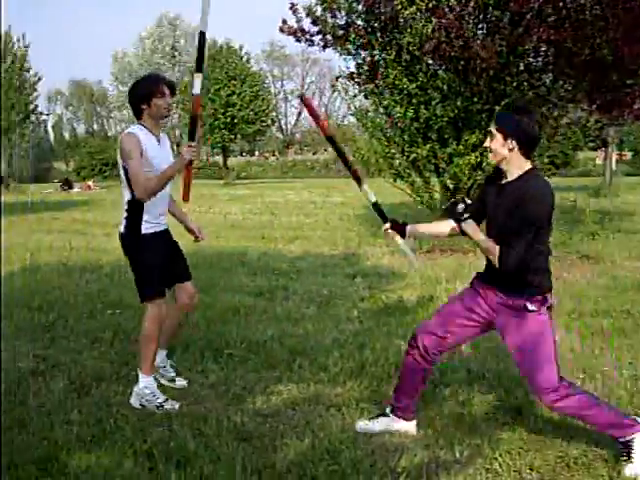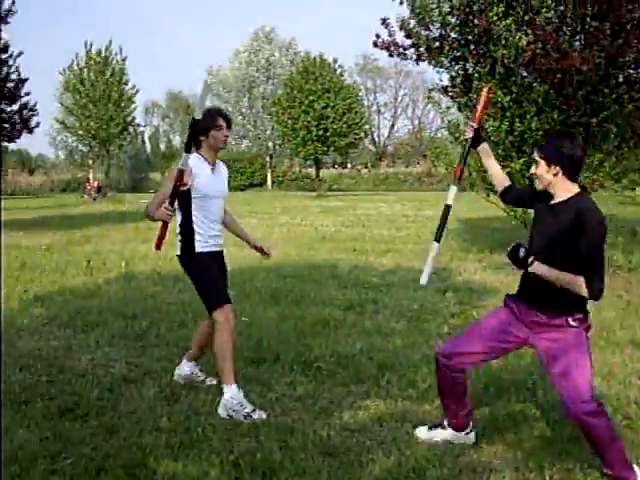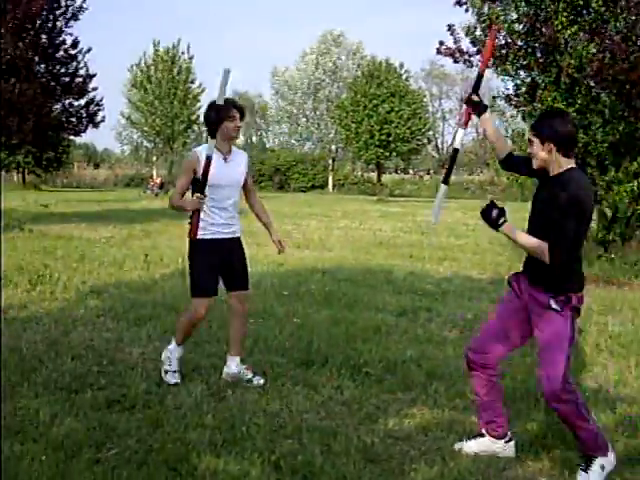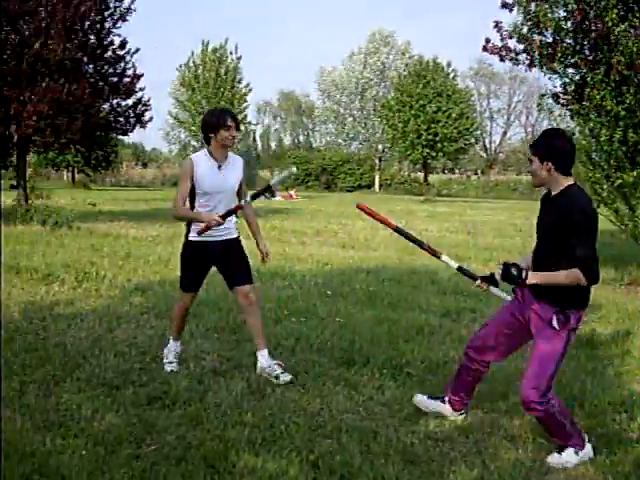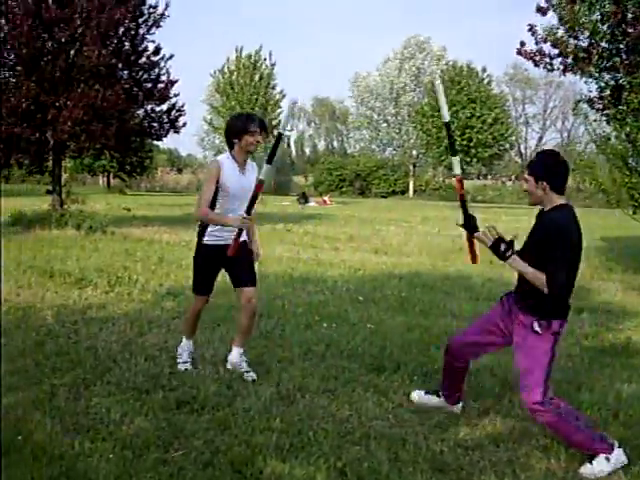
dt=0.3s
person 1, frame 1
left shoulder: (535, 193)
right shoulder: (497, 180)
left elbow: (504, 257)
right elbow: (460, 222)
left wrist: (469, 226)
right wrist: (410, 229)
left hip: (525, 303)
right hip: (486, 290)
left knee: (549, 391)
right knee: (422, 343)
right ankle: (401, 415)
person 1, frame 2
left shoulder: (586, 216)
right shoulder: (544, 197)
left elbow: (592, 287)
right elbow: (507, 192)
left wrist: (534, 266)
right wrist: (482, 147)
left hip: (562, 324)
right hip: (519, 310)
left knee: (581, 405)
right knee: (448, 356)
right ankle: (458, 428)
person 1, frame 3
left shoulder: (573, 191)
right shoulder: (550, 175)
left elbow: (556, 257)
right elbow: (508, 158)
left wrist: (505, 227)
right wrist: (483, 115)
left hip: (557, 300)
right hip: (525, 288)
left knee: (554, 387)
right knee: (479, 357)
right ankle: (497, 435)
person 1, frame 4
left shoulder: (575, 207)
right shoulder: (552, 199)
left elbow: (588, 273)
left wrist: (525, 276)
right wrist: (513, 273)
left hip: (558, 312)
right hip: (530, 299)
left knee: (533, 393)
right knee: (479, 348)
left ankle: (577, 444)
right ankle: (455, 403)
person 1, frame 5
left shoulder: (560, 224)
right shoulder: (549, 215)
left elbow: (552, 285)
left wrist: (508, 258)
right wrist: (479, 233)
left hip: (540, 322)
right hip: (514, 307)
left knee: (535, 399)
right knee: (458, 345)
left ankle: (606, 451)
right ankle: (450, 398)
person 2, frame 1
left shoulder: (164, 140)
right shoulder: (131, 138)
right elbow: (143, 192)
left wrist: (187, 222)
right wrist: (176, 166)
left hip: (160, 231)
right hip: (139, 234)
left knee: (187, 296)
right knee: (156, 308)
left ankle: (158, 361)
right ankle: (144, 388)
person 2, frame 2
left shoulder: (222, 169)
right shoulder: (185, 167)
right elbow: (151, 207)
left wrist: (252, 241)
right wrist: (159, 213)
left hip: (214, 251)
right hip: (195, 253)
left knee: (218, 316)
right knee: (225, 318)
left ankle: (187, 367)
right ankle: (232, 397)
person 2, frame 3
left shoulder: (243, 158)
right shoulder: (197, 157)
left elbow: (252, 198)
right elbow: (173, 199)
left wrist: (272, 231)
right wrist: (187, 204)
left hip: (232, 240)
right hip: (204, 241)
left knee: (241, 304)
right knee: (200, 309)
left ankle: (235, 366)
right ankle: (173, 352)
person 2, frame 4
left shoulder: (239, 164)
right shoulder: (192, 163)
left elbow: (248, 206)
right elbow: (177, 209)
left wrist: (260, 239)
right wrist: (200, 217)
left hip: (229, 241)
right hip: (197, 243)
left knee: (249, 297)
right knee: (186, 300)
left ankle: (264, 359)
right ankle: (174, 346)
person 2, frame 5
left shoulder: (253, 169)
right shoulder: (218, 166)
right elbow: (201, 212)
left wrist: (253, 240)
right wrist: (228, 220)
left hip: (238, 245)
right hip: (210, 245)
left knee: (250, 301)
right knee: (200, 302)
left ankle: (237, 356)
right ankle: (186, 345)
